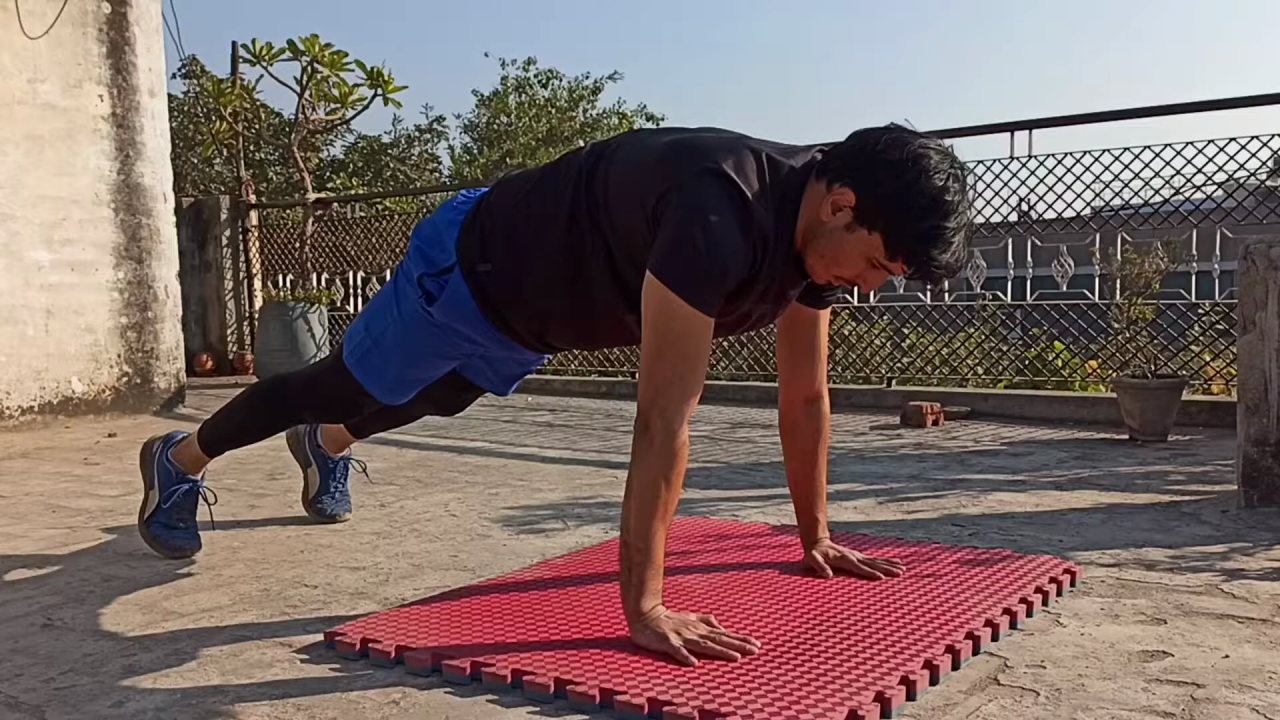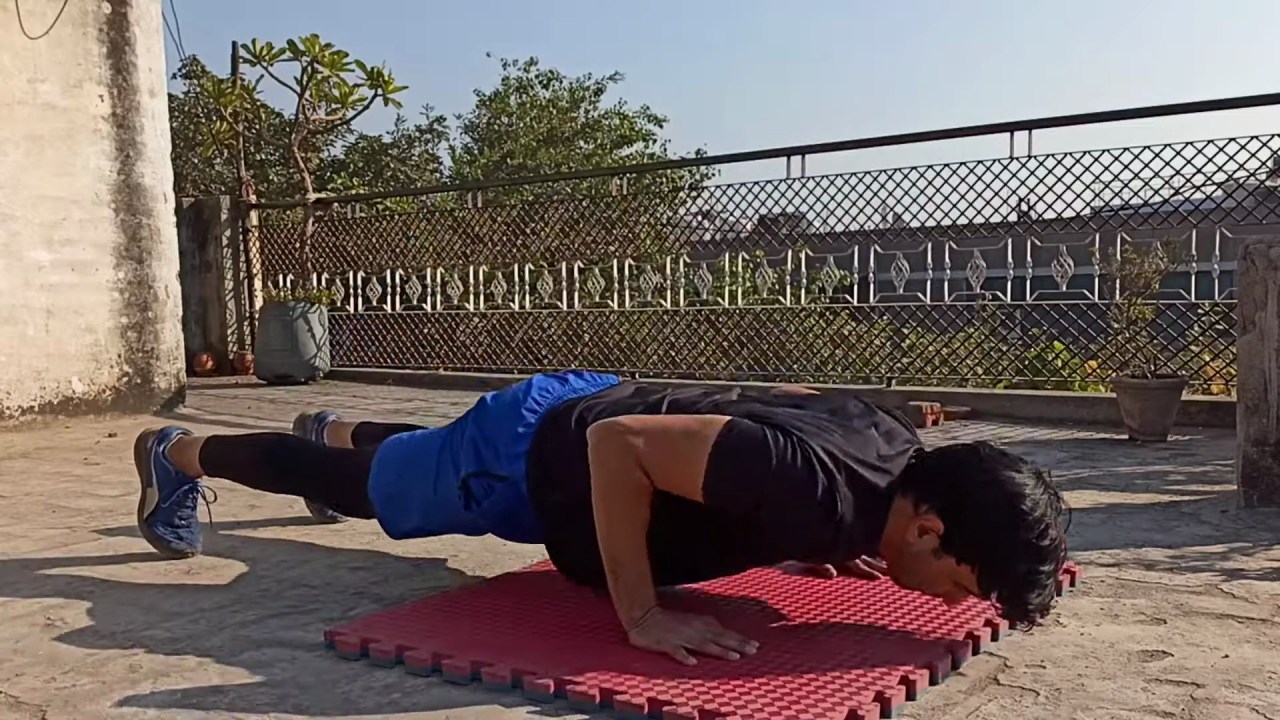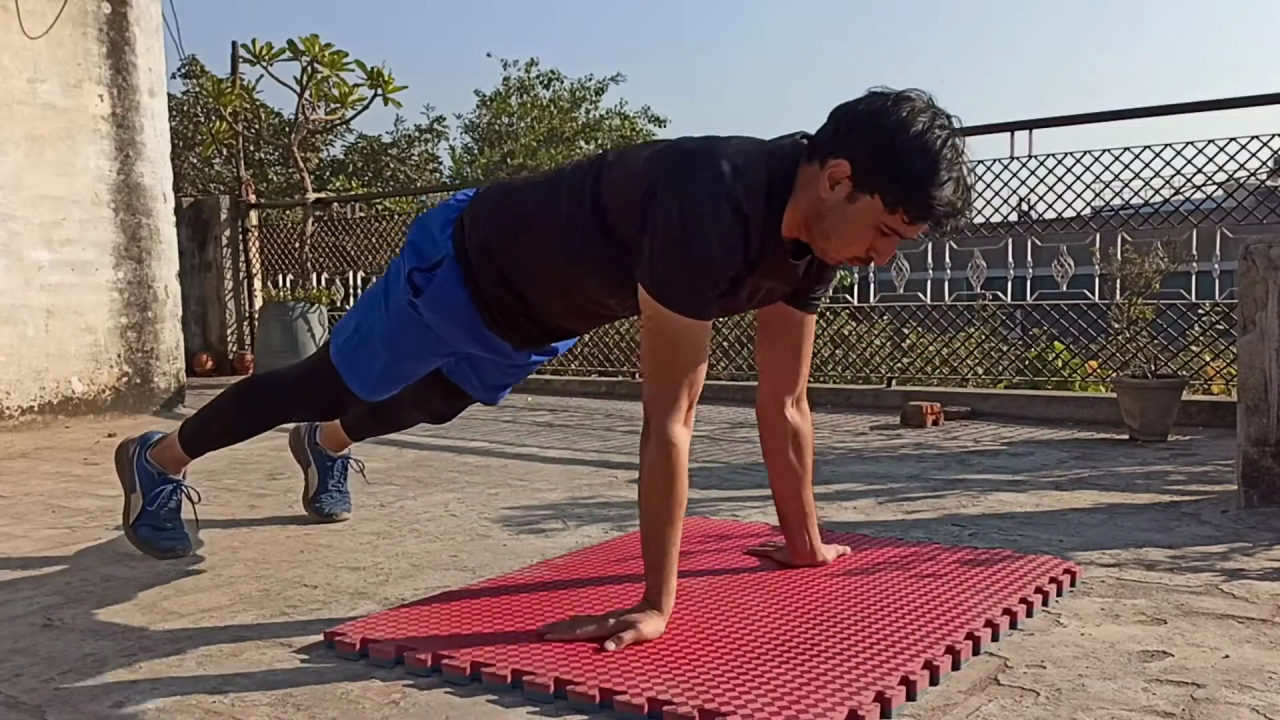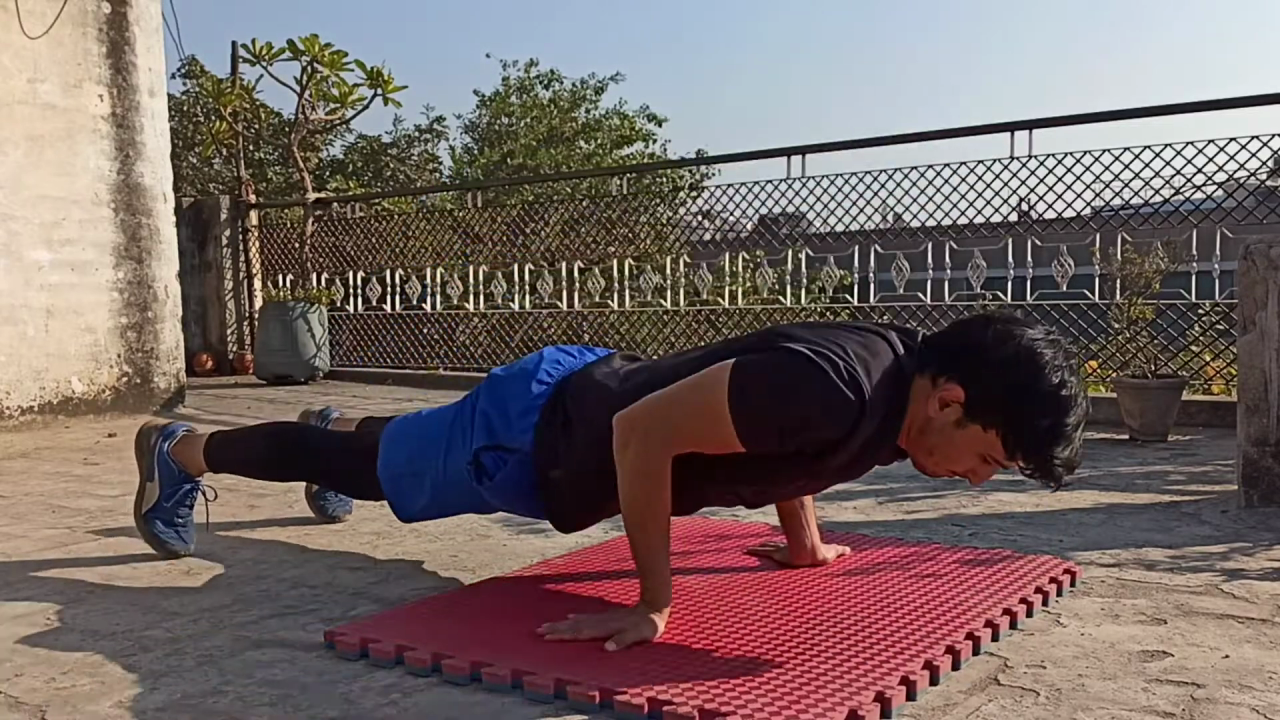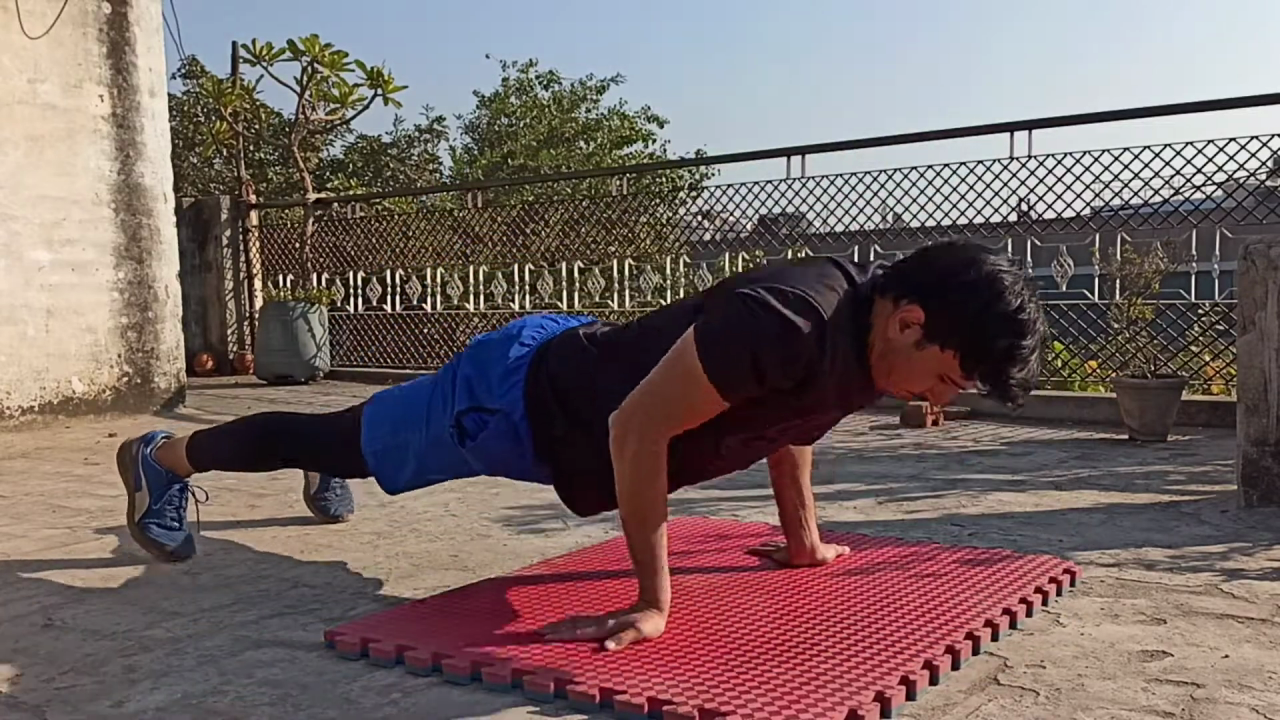
dt=0.7s
person 1, frame 1
left shoulder: (814, 232)
right shoulder: (722, 212)
left elbow: (804, 391)
right elbow: (664, 417)
left wrist: (815, 537)
right wrist: (643, 605)
left hip: (536, 306)
right hip: (472, 266)
left knee: (418, 401)
right knee: (342, 386)
left ankle: (325, 451)
right ankle: (179, 458)
person 1, frame 2
left shoulder: (896, 449)
right shoulder: (814, 488)
left elbow: (791, 394)
right elbow: (617, 443)
left wrist: (829, 553)
right wrist: (640, 614)
left hip: (586, 406)
right hip: (534, 462)
left knee: (406, 462)
right knee: (352, 487)
left ankle: (334, 430)
right ankle: (179, 452)
person 1, frame 3
left shoulder: (808, 232)
right shoulder: (713, 202)
left elbow: (784, 399)
right elbow: (669, 413)
left wrist: (803, 538)
right wrist: (657, 599)
left hip: (539, 311)
right hip: (463, 264)
left knee: (425, 404)
right knee: (323, 382)
left ankle: (328, 448)
right ankle: (158, 456)
person 1, frame 4
left shoulder: (892, 375)
right shoulder: (832, 388)
right elbow: (642, 433)
left wrist: (802, 541)
right wrist: (653, 602)
left hip: (592, 389)
right hip: (535, 434)
left knee: (404, 451)
right knee: (371, 480)
left ankle: (338, 421)
right ankle: (181, 449)
person 1, frame 5
left shoulder: (864, 339)
right shoulder: (785, 320)
left elbow: (785, 426)
right elbow: (634, 431)
left wrist: (799, 537)
right wrist: (650, 598)
left hip: (568, 381)
right hip: (519, 390)
right knee: (349, 443)
left ankle: (331, 464)
right ankle: (163, 461)
